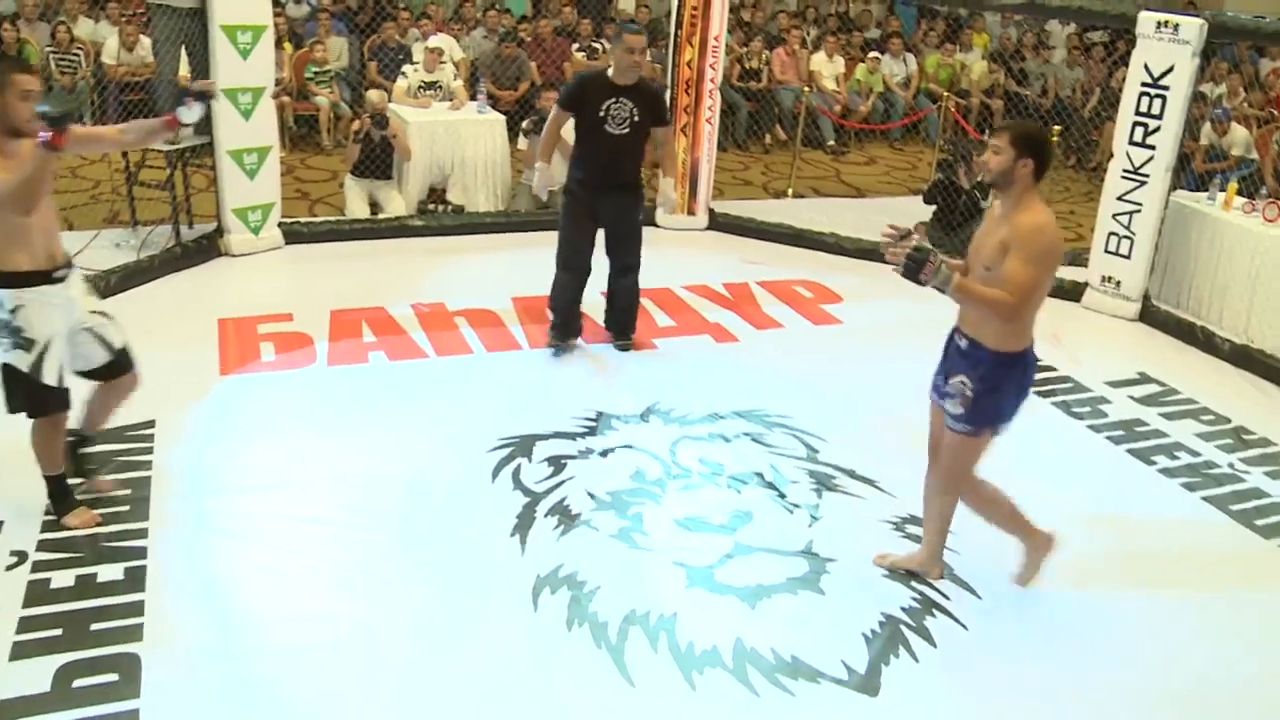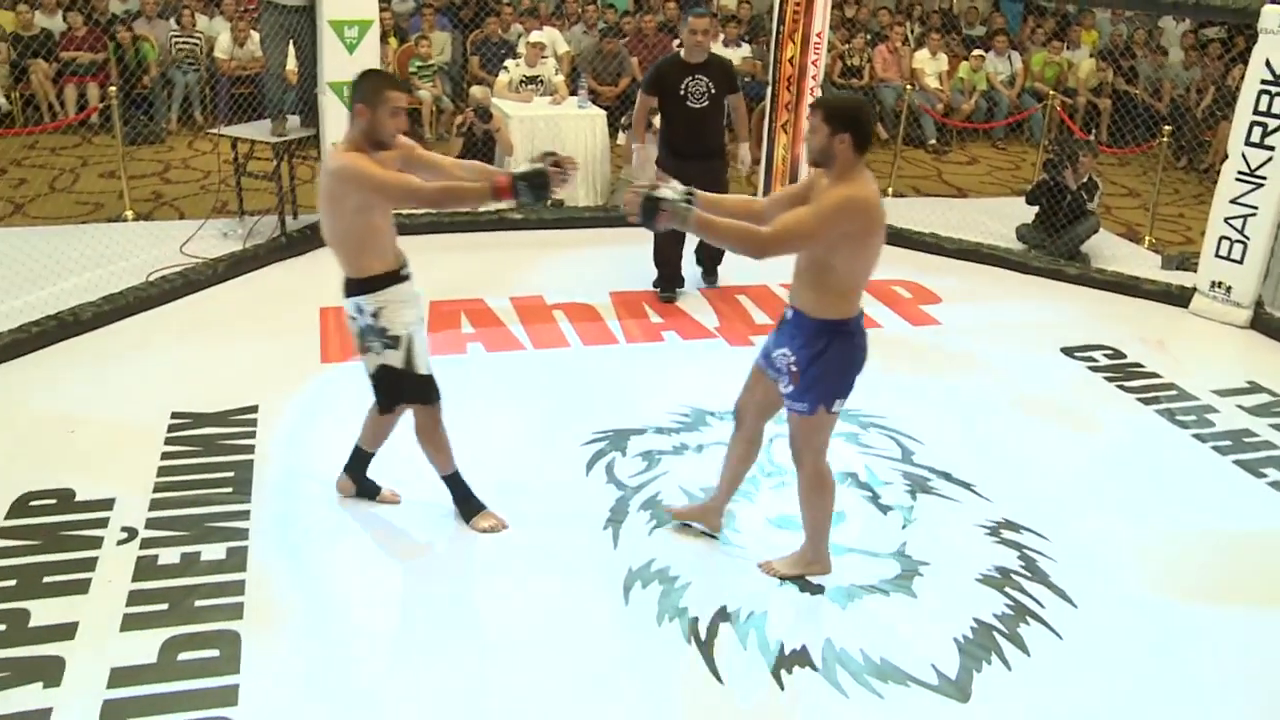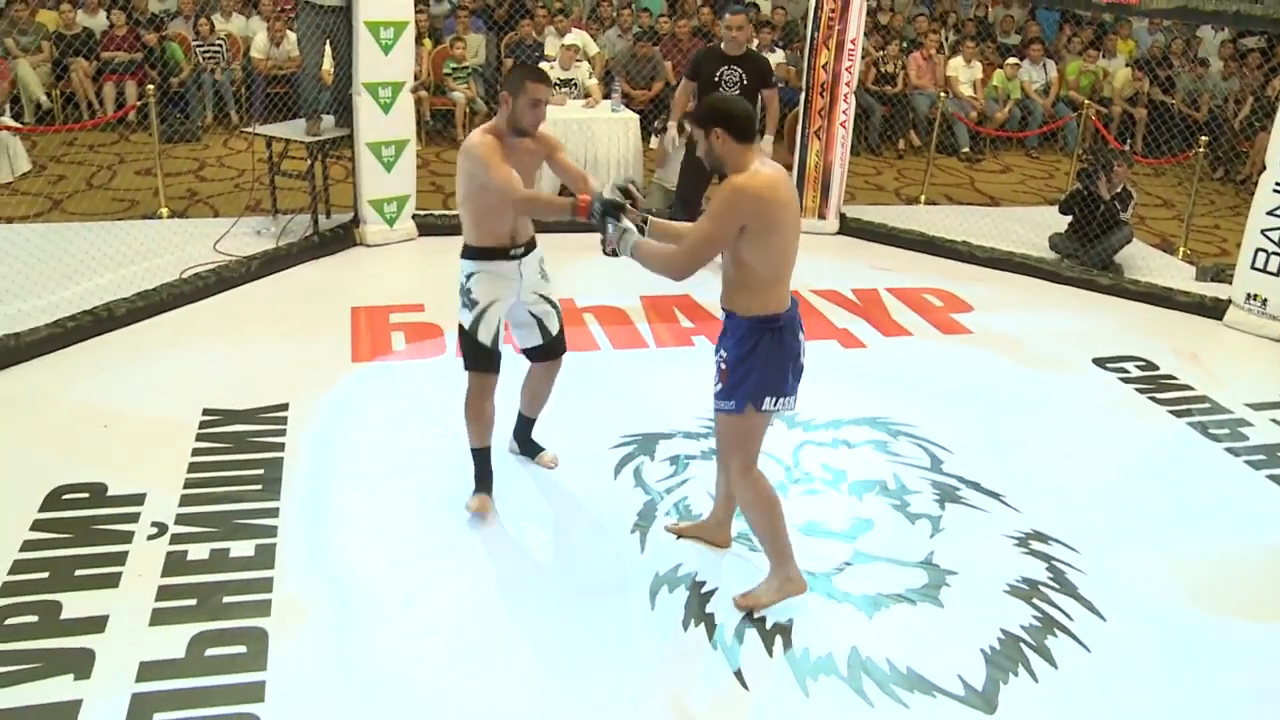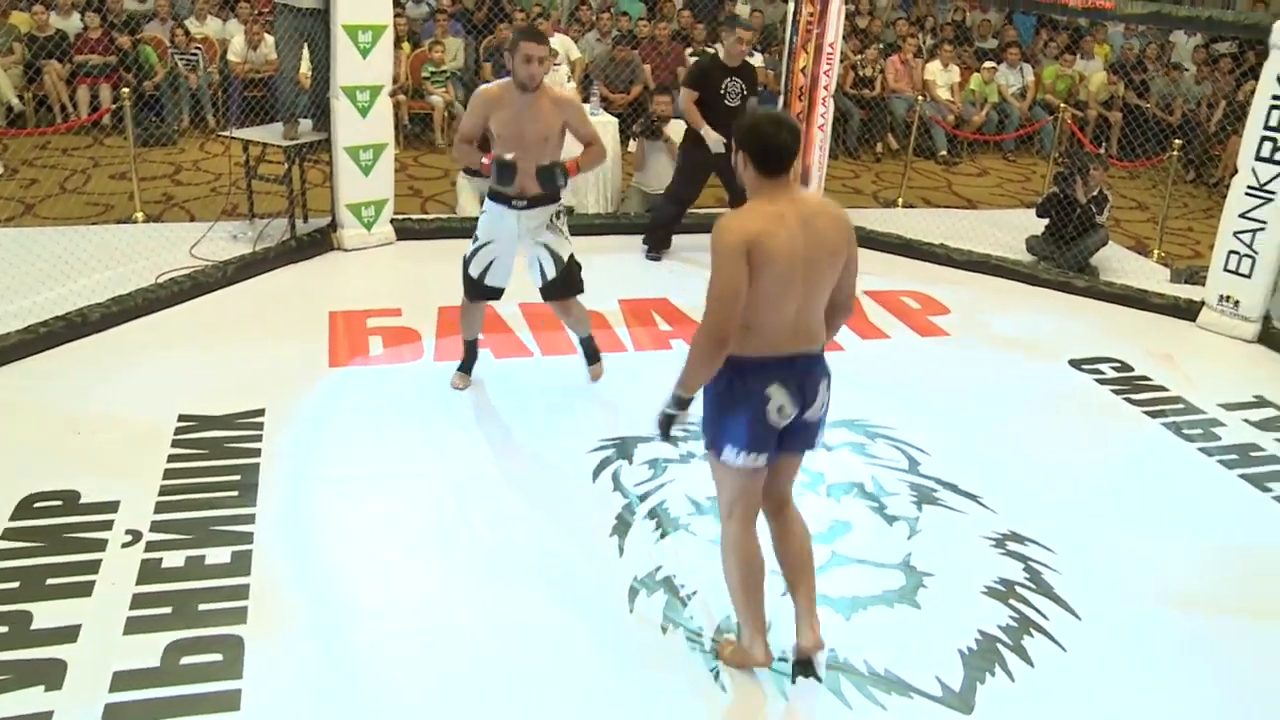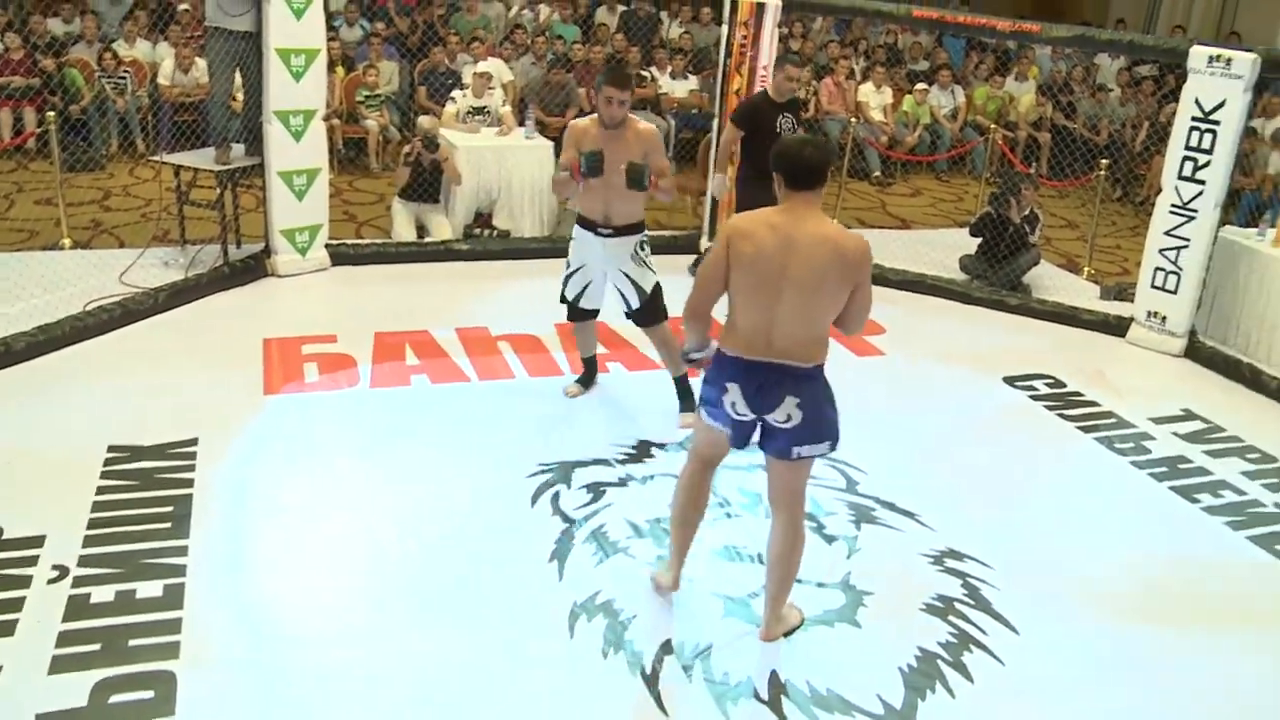
dt=0.7s
person 1, frame 1
left shoulder: (1034, 229)
right shoulder: (998, 209)
left elbow: (1006, 310)
left wrist: (937, 276)
right wrist: (924, 255)
left hip: (995, 368)
right hip: (963, 349)
left knee: (950, 479)
right knee: (941, 461)
left ankle: (1033, 539)
right ankle: (931, 555)
person 1, frame 2
left shoulder: (852, 200)
right shoulder: (826, 179)
left elbow: (762, 242)
right elbow: (759, 210)
left wrist: (680, 217)
right wrist: (686, 198)
left hip: (828, 340)
right hip: (800, 325)
left knee: (806, 454)
right knee: (746, 416)
left ankle: (815, 553)
right ankle: (713, 510)
person 1, frame 3
left shoulder: (741, 190)
right shoulder: (768, 174)
left elbow: (680, 265)
right elbow: (708, 234)
left wrist: (630, 241)
right wrist: (646, 225)
left hip: (760, 336)
right hip: (765, 324)
left knee: (740, 461)
right knee: (730, 435)
left ankle: (783, 575)
right ankle: (719, 522)
person 1, frame 4
left shoulder: (739, 229)
right shoulder: (835, 219)
left elbow: (717, 333)
right elbow: (840, 307)
left wrist: (679, 397)
left hip: (749, 380)
right hip: (809, 376)
left knee: (738, 516)
right knee: (778, 501)
left ankle: (753, 641)
right ankle: (808, 626)
person 1, frame 5
left shoulder: (739, 229)
right shoulder: (853, 248)
left elbow: (696, 310)
right elbow: (853, 325)
left wrist: (694, 349)
left hip: (733, 374)
right hip: (798, 387)
left knee: (703, 456)
right knee: (788, 505)
left ankle: (672, 566)
right ankle: (775, 616)
person 2, frame 1
left shoulder: (44, 132)
left elbow: (120, 137)
left wrist: (177, 118)
right wrist: (50, 143)
left hip: (67, 281)
left knee: (123, 378)
right knee: (50, 409)
left ankle: (78, 447)
right ankle: (60, 497)
person 2, frame 2
left shoulder: (392, 148)
right shoulder: (345, 168)
left elbow: (457, 171)
right elbow: (430, 196)
left wrist: (523, 173)
right wrist: (509, 187)
left hip: (398, 288)
right hip: (374, 299)
left knee: (395, 398)
right knee: (425, 401)
left ankle: (354, 477)
right ankle: (463, 498)
person 2, frame 3
left shoulder: (542, 141)
right shoulder: (480, 146)
left elbow: (580, 181)
right elbow: (520, 199)
left wrist: (606, 199)
right wrist: (585, 208)
left hip: (528, 260)
right hip: (486, 267)
left knee: (549, 358)
right knee: (483, 373)
left ankle: (523, 437)
right ankle: (483, 480)
person 2, frame 4
left shoulder: (564, 103)
right shoulder: (487, 97)
left elbow: (597, 150)
right elbow: (461, 145)
left wrist: (567, 169)
right wrist: (488, 165)
left hip: (543, 212)
right hip: (499, 210)
left knee: (563, 298)
right knee: (474, 293)
left ankle: (589, 347)
right ankle: (468, 359)
person 2, frame 5
left shoulder: (647, 134)
right shoulder: (578, 130)
left elbow: (670, 189)
right elbow: (559, 189)
left wrist: (651, 182)
right wrist: (578, 171)
left hip: (629, 239)
right hip: (587, 235)
left knee: (653, 321)
right knee: (580, 315)
left ankle: (685, 393)
right ankle: (589, 372)
person 3, frame 1
left shoulder: (651, 96)
right shoulder: (585, 84)
left elbow: (665, 141)
right elbow: (555, 121)
left wrist: (667, 180)
right wrist: (542, 166)
left hip: (626, 193)
right hip: (582, 189)
left knee: (625, 263)
right knee: (572, 260)
left ankle: (621, 328)
right ankle: (563, 327)
person 3, frame 2
left shoulder: (723, 68)
right shoulder: (664, 69)
left elbow: (737, 106)
right elbow: (642, 107)
left wrist: (743, 144)
right wrist: (638, 145)
left hip: (713, 158)
right hip: (673, 159)
left ankle: (709, 266)
right ankle: (668, 281)
person 3, frame 3
left shoulder: (759, 63)
right shoulder: (704, 57)
left elbow: (772, 101)
right elbow: (685, 90)
left wrist: (768, 137)
right wrist: (673, 124)
right knee: (689, 193)
person 3, frame 4
left shoulder: (749, 72)
right shoulder: (704, 67)
left elbow: (751, 107)
right elbow: (685, 101)
right wrist: (706, 131)
left hip: (732, 145)
right hip: (699, 144)
left knee: (745, 196)
right knee: (679, 194)
right ankle: (656, 242)
person 3, frame 5
left shoulder: (794, 104)
right shoulder: (753, 104)
left elbow: (797, 136)
right elbow: (728, 137)
right wrist: (720, 174)
left hip: (771, 180)
right hip: (753, 181)
left ankle: (703, 264)
